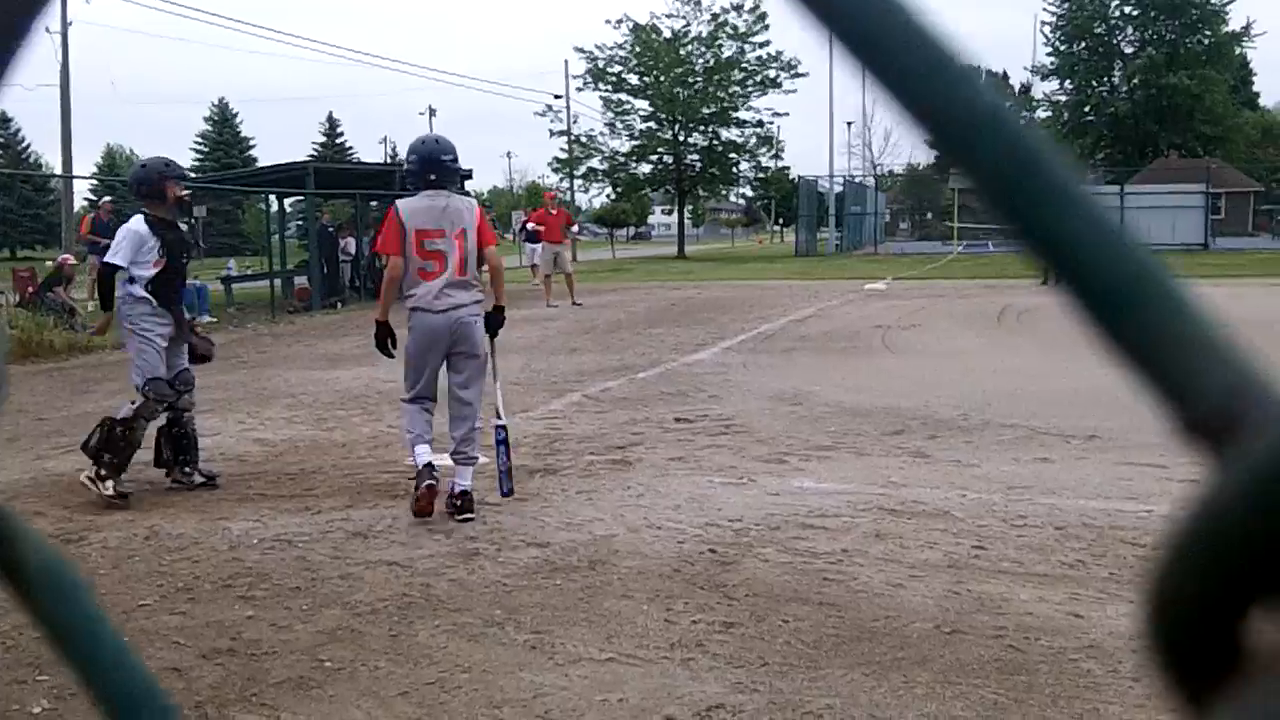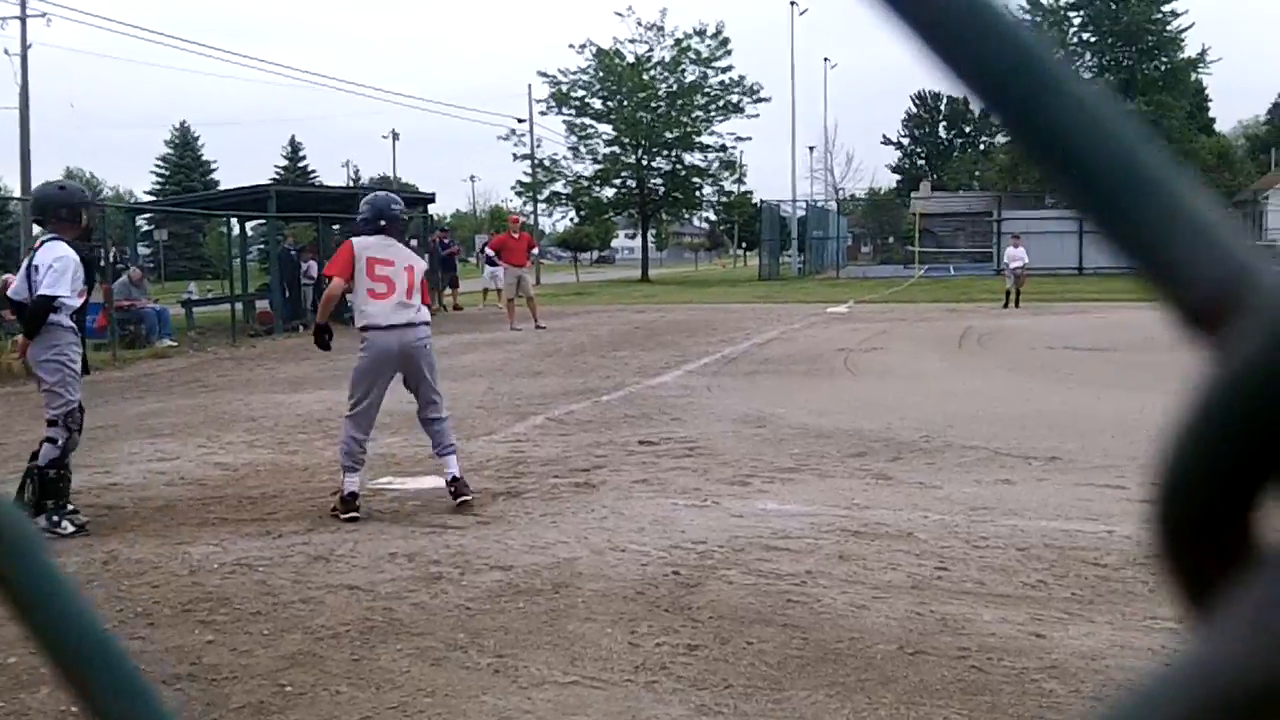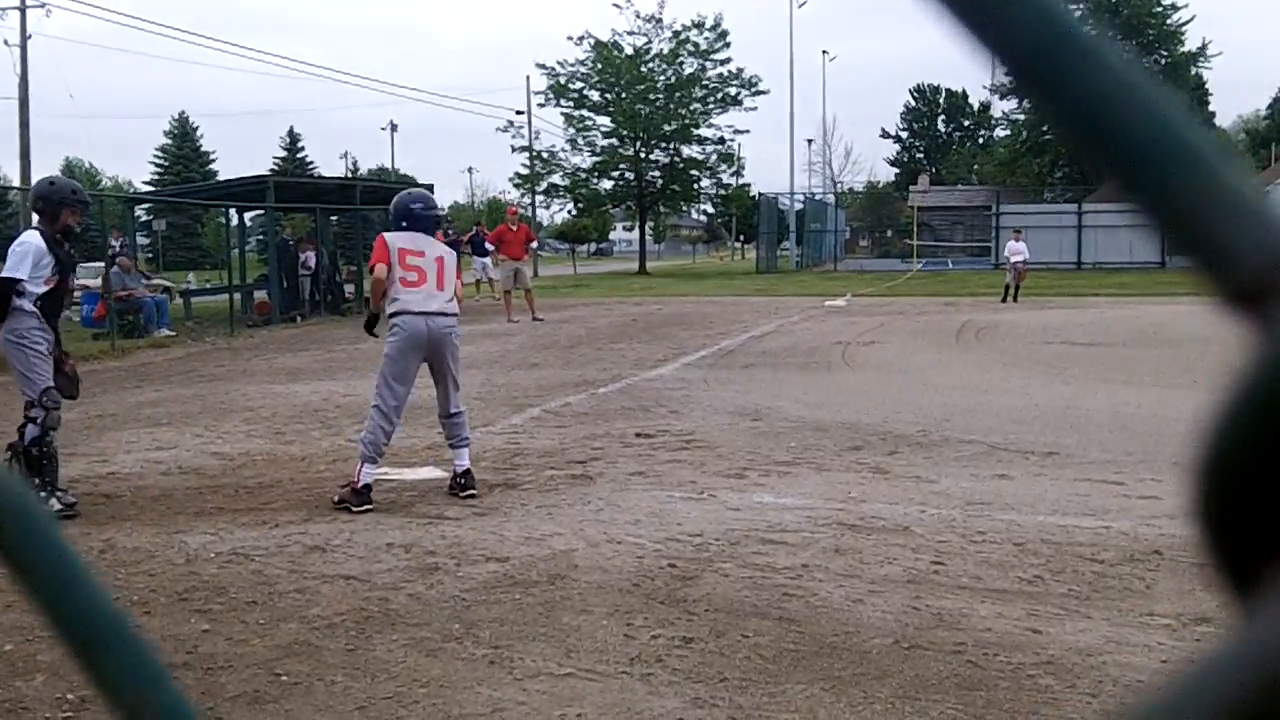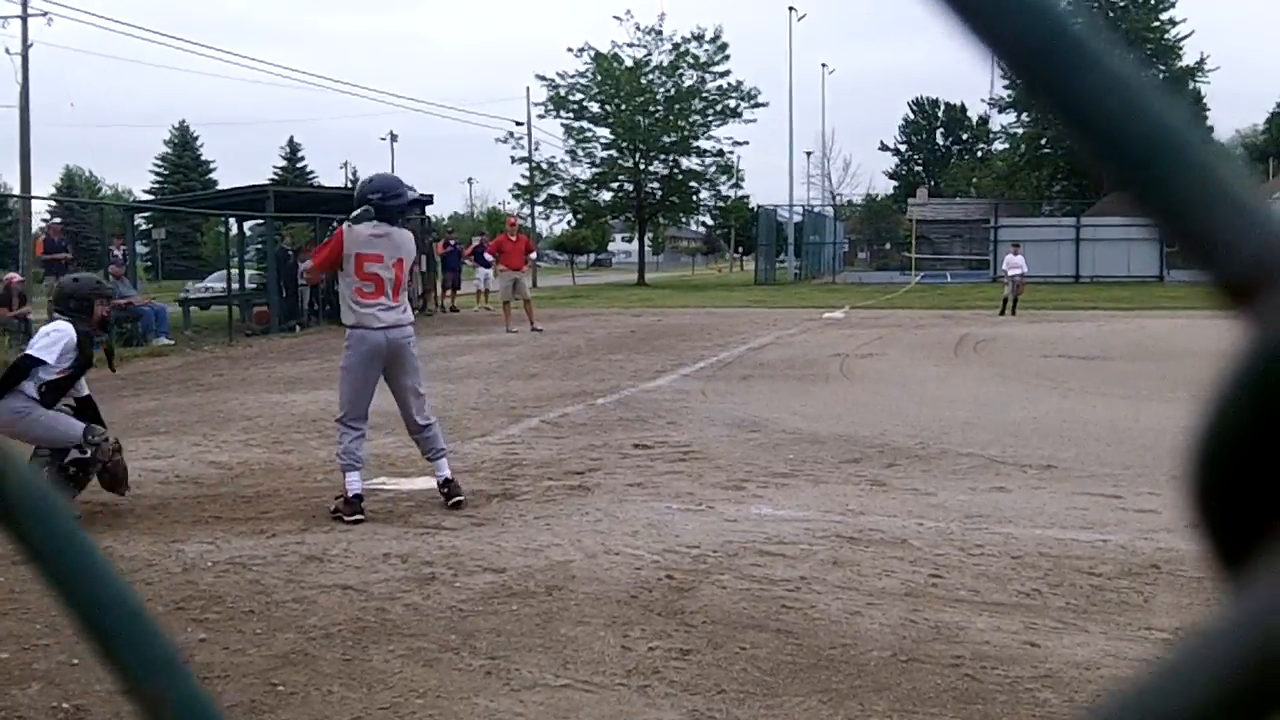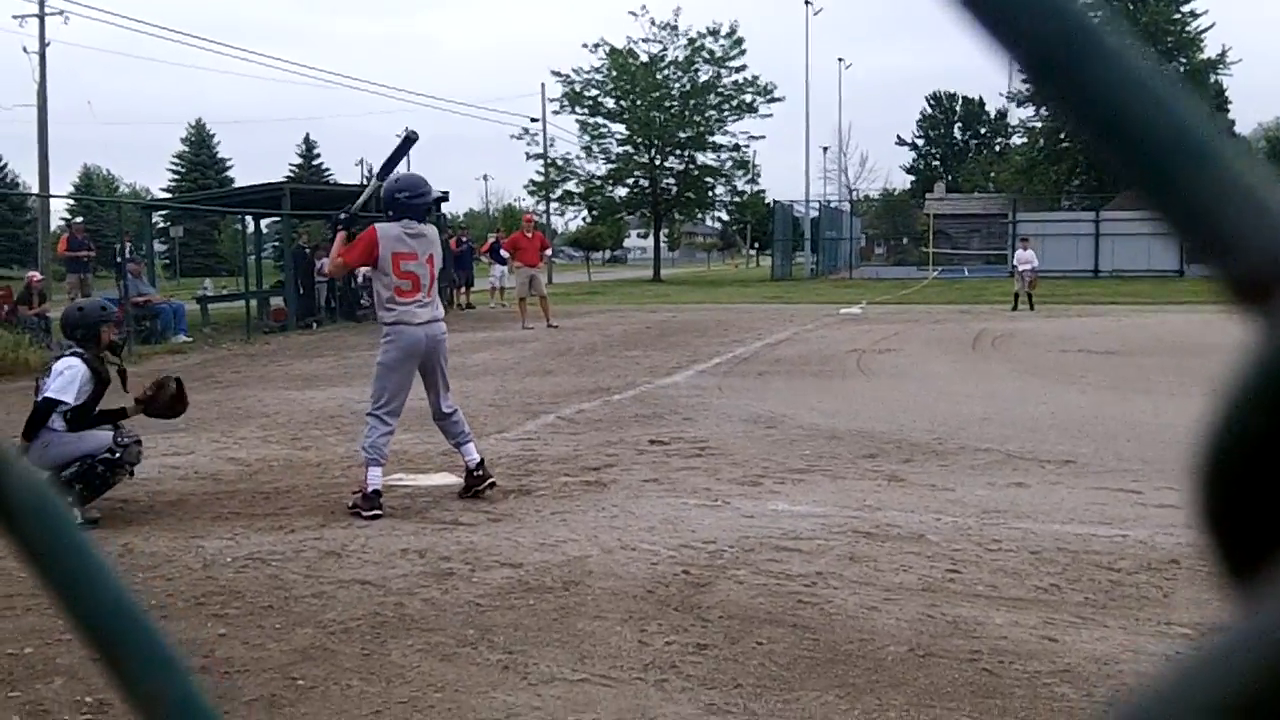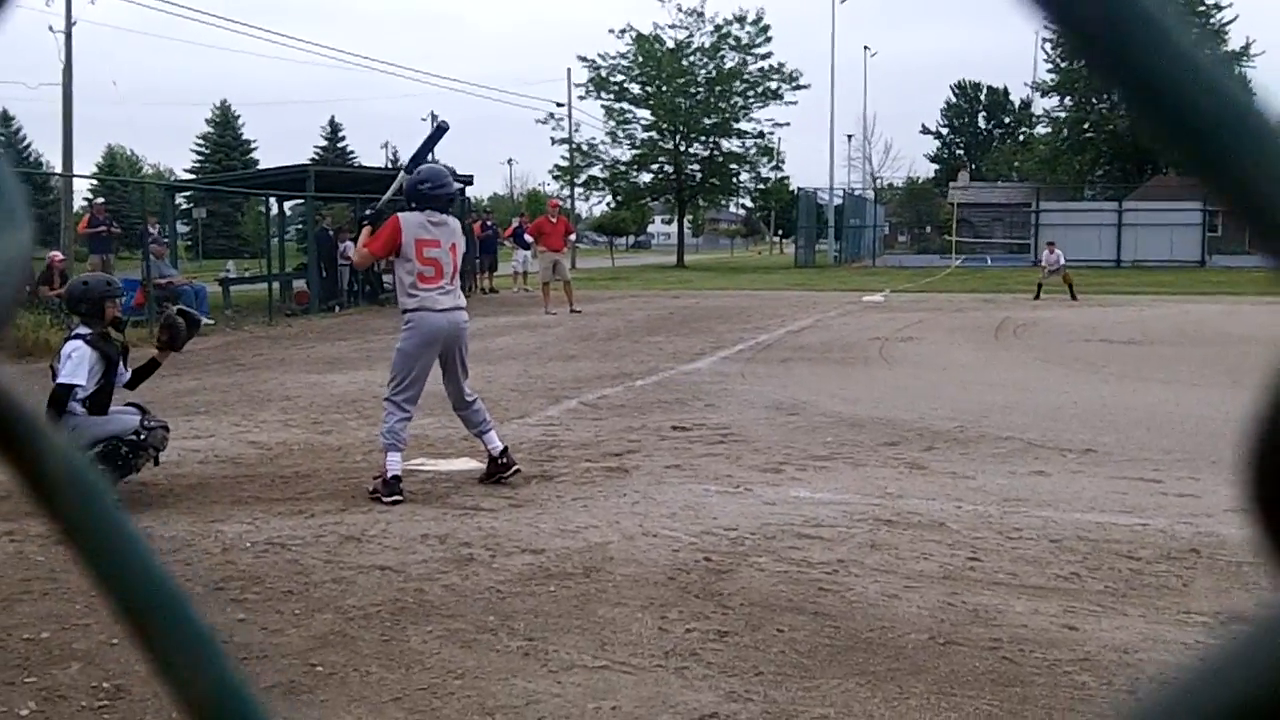
dt=0.7s
person 1, frame 1
left shoulder: (402, 211)
right shoulder: (471, 208)
left elbow: (394, 270)
right elbow: (494, 262)
left wrist: (381, 320)
right wrist: (497, 308)
left hip: (425, 318)
right hip: (469, 316)
left knee: (418, 400)
right knee: (467, 405)
left ankle: (426, 470)
right ankle: (462, 490)
person 1, frame 2
left shoulder: (355, 246)
right shoulder: (415, 259)
left elbow: (335, 288)
left wrist: (321, 322)
left hip: (377, 339)
right hip: (418, 334)
left knee: (358, 417)
right knee: (433, 410)
left ankle: (350, 495)
right ankle: (455, 480)
person 1, frame 3
left shoulder: (388, 240)
right shoulder: (446, 250)
left elbow: (379, 277)
right elbow: (458, 293)
left wrist: (374, 312)
left hip: (406, 325)
right hip: (446, 325)
left knee: (385, 406)
right knee: (451, 402)
left ankle: (362, 486)
right ankle: (463, 475)
person 1, frame 4
left shoulder: (347, 234)
right shoulder: (407, 240)
left elbow: (311, 272)
left hip: (363, 337)
right hip: (401, 334)
left knee: (351, 419)
right knee: (417, 412)
left ankle: (352, 497)
right ankle: (447, 482)
person 1, frame 5
left shoulder: (378, 234)
right shoulder: (432, 235)
left elbow: (335, 268)
left wrist: (342, 229)
left hip: (401, 333)
right hip: (435, 330)
left knee: (382, 413)
right knee: (444, 405)
left ankle: (371, 492)
right ankle: (477, 470)
person 1, frame 6
left shoulder: (401, 223)
right shoulder: (455, 226)
left elbow: (361, 260)
left wrist: (367, 225)
left hip: (421, 321)
right hip: (457, 318)
left knee: (399, 400)
right knee: (462, 393)
left ankle: (391, 479)
right ankle: (500, 457)
person 2, frame 1
left shoulder: (174, 229)
right shoulder: (136, 228)
right elbow: (107, 271)
left wrist: (180, 316)
right wrist: (108, 312)
left hip: (170, 318)
right hip: (144, 318)
left knee: (182, 389)
right knee: (148, 393)
left ankle: (183, 466)
right ankle: (106, 468)
person 2, frame 2
left shoulder: (42, 250)
right shoulder: (64, 254)
left elbow: (15, 298)
right elbow: (45, 302)
left wrist: (30, 334)
right wrist: (28, 336)
left hip: (49, 343)
right hip: (59, 343)
left knee: (69, 419)
right knee: (63, 423)
left ankle: (47, 497)
right ankle: (48, 509)
person 2, frame 3
left shoulder: (57, 246)
right shoulder: (32, 241)
left wrist: (56, 346)
left hip: (41, 334)
left knee: (41, 406)
right knee: (45, 405)
left ankle: (35, 483)
right ankle: (40, 490)
person 2, frame 4
left shoulder: (80, 338)
right shoulder: (64, 333)
left elbow: (83, 399)
right elbow: (23, 365)
left wrist: (104, 434)
left hip: (29, 405)
left knee: (70, 432)
right knee: (94, 441)
person 2, frame 5
left shoulder: (92, 364)
right shoulder: (75, 366)
left elbow: (88, 418)
right elbow: (42, 410)
left wrist: (131, 410)
right wrist: (21, 452)
left hip: (60, 439)
right hip: (46, 444)
left knee: (114, 432)
right knee: (127, 447)
left ankle: (58, 485)
right ankle: (65, 503)
person 2, frame 6
left shoulder: (104, 342)
right shoulder: (81, 347)
left elbow: (128, 381)
right elbow: (59, 395)
left wrist: (161, 355)
left hip: (89, 421)
right hip: (72, 426)
left knee: (136, 414)
right knee: (154, 432)
